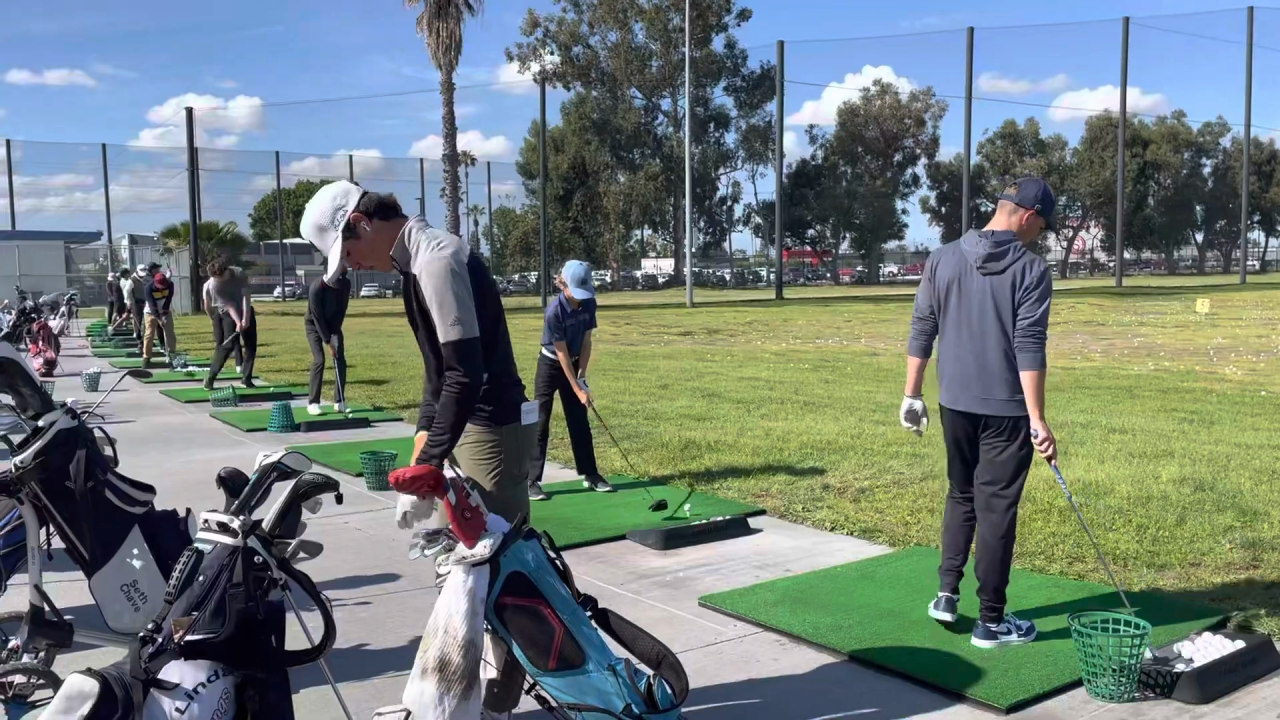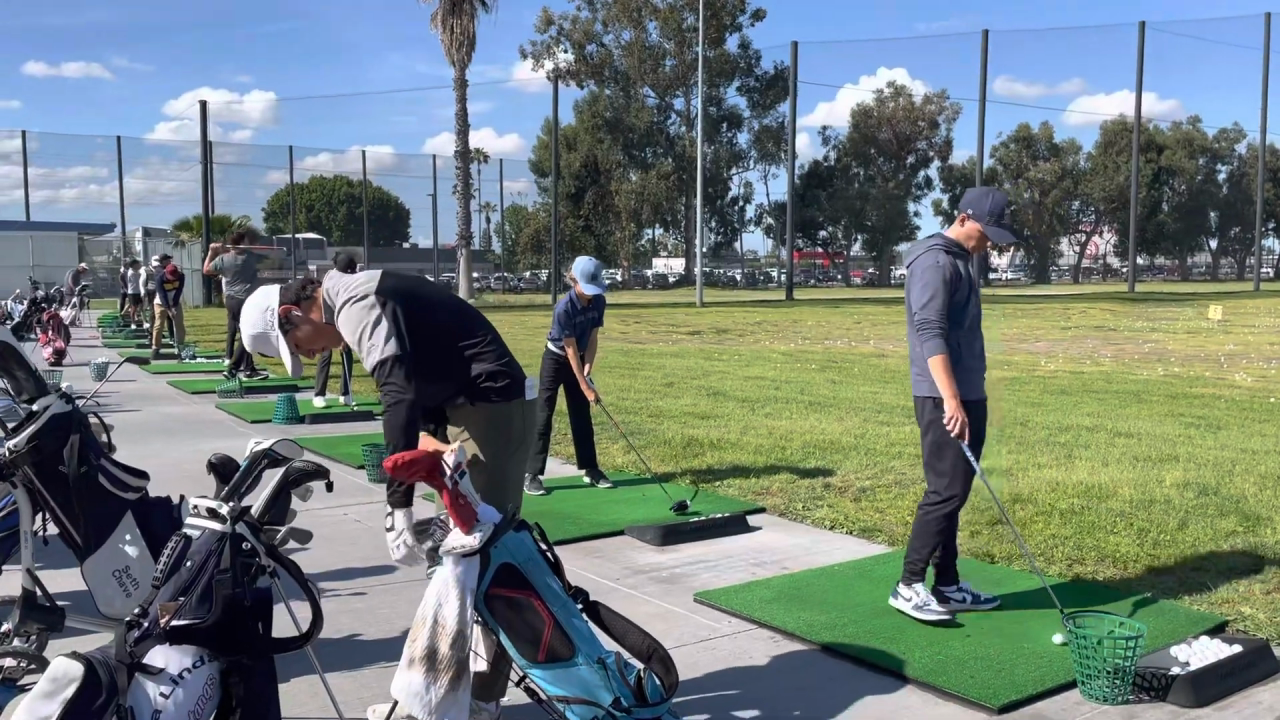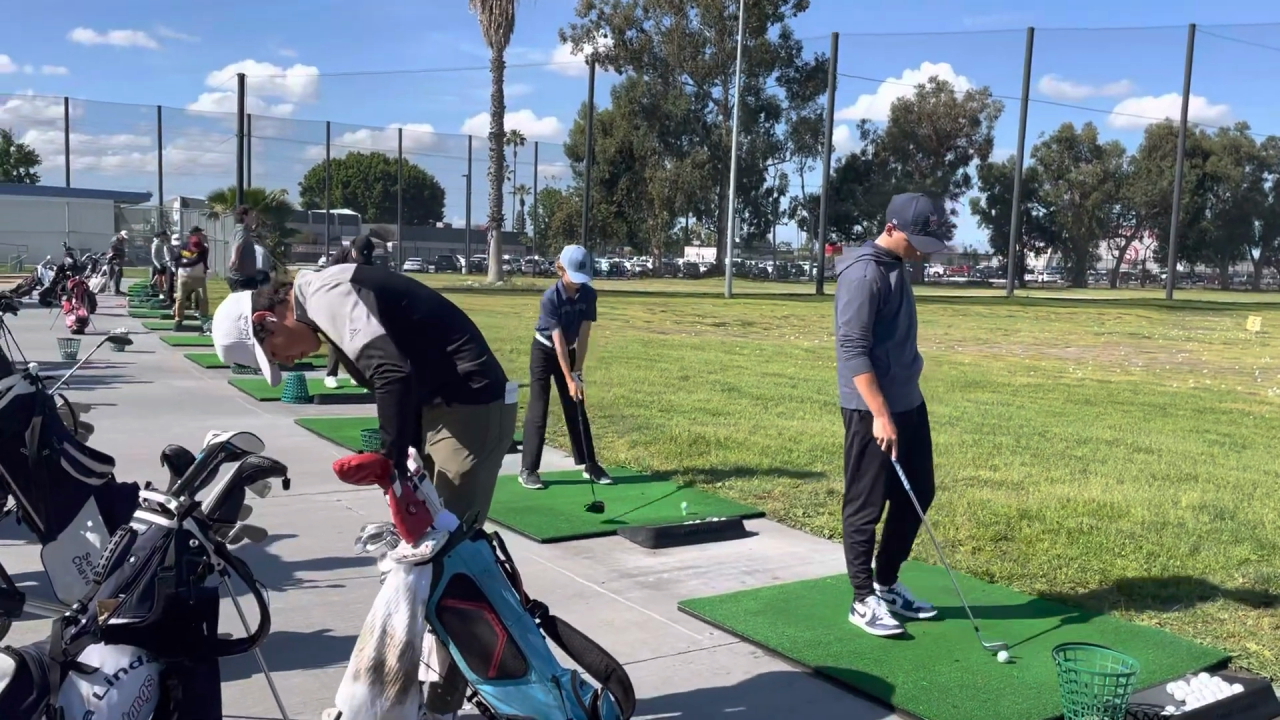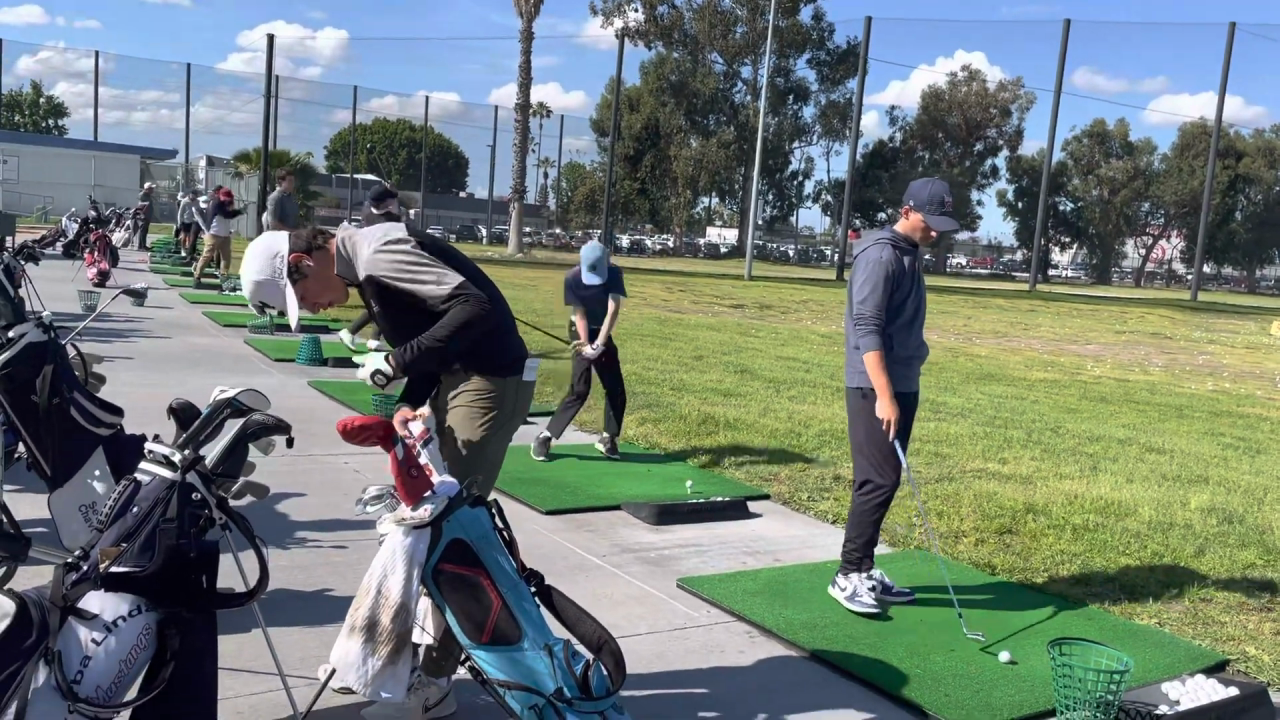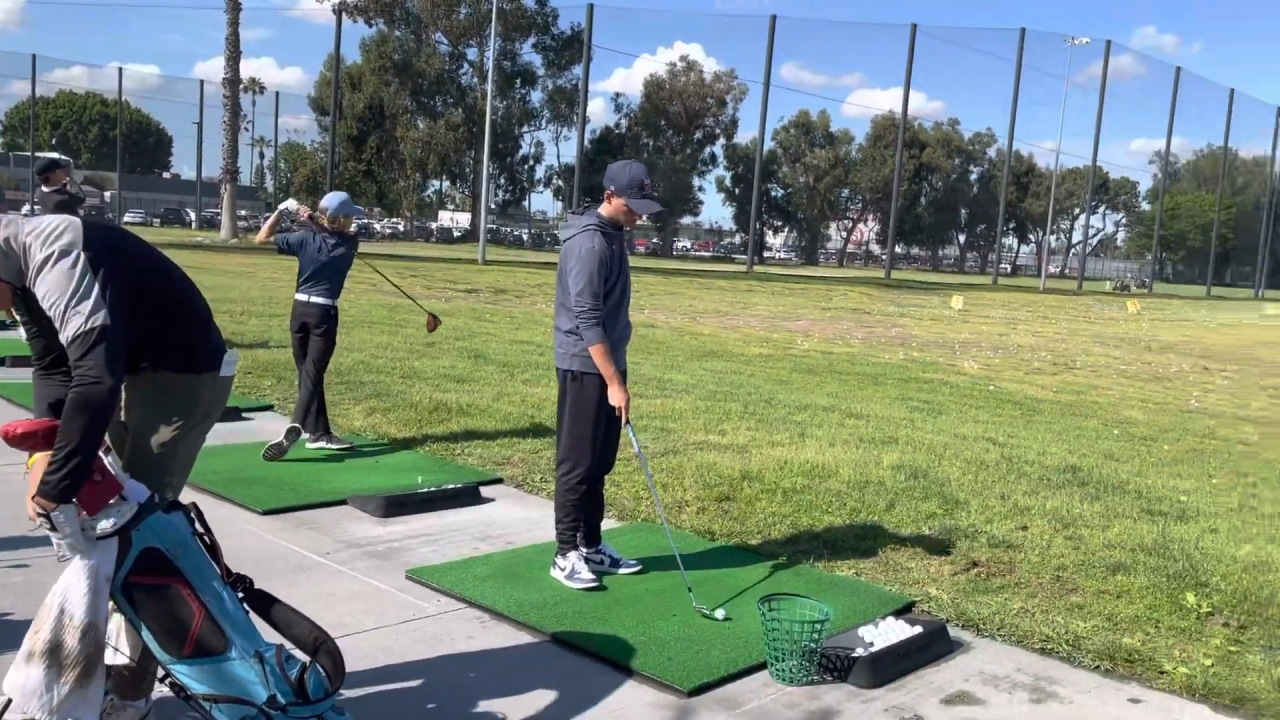
dt=1s
person 1, frame 1
left shoulder: (437, 256)
right shoulder: (417, 259)
left elbow: (463, 371)
left wrist: (428, 466)
right wrist: (425, 436)
left hip: (494, 426)
right hip: (470, 425)
person 1, frame 2
left shoulder: (354, 303)
right shoulder: (359, 297)
left elbow: (398, 397)
left wrist: (399, 506)
right wrist: (428, 432)
left hip: (492, 407)
right hip: (474, 405)
person 1, frame 3
left shoulder: (325, 294)
right shoulder: (329, 298)
left elbow: (393, 374)
right elbow: (406, 373)
left wrist: (394, 468)
right wrist: (407, 465)
left hip: (469, 407)
right hip: (445, 406)
person 1, frame 4
left shoulder: (377, 250)
right shoulder: (364, 264)
left elbow: (476, 307)
left wrist: (397, 363)
right wrist: (410, 403)
left hip: (489, 380)
right hip: (457, 377)
right ankle: (419, 644)
person 1, frame 5
left shoulder: (56, 251)
left elbow: (95, 379)
right elbow: (54, 363)
left wrist: (55, 493)
right wrist: (50, 450)
left hip: (181, 372)
right hip: (136, 368)
person 2, frame 1
left shoulder: (943, 258)
right shoulder: (1031, 269)
left elbow: (922, 330)
right elbow: (1029, 348)
left wrist: (911, 393)
right wrist: (1038, 418)
left hip: (955, 402)
right hip: (1008, 408)
left knee: (962, 495)
right knee: (997, 510)
left ankle: (948, 593)
right ankle: (991, 620)
person 2, frame 2
left shoulder: (960, 260)
right shoulder: (935, 262)
right elbow: (930, 335)
right wrist: (950, 400)
left hip: (966, 393)
right hip: (943, 397)
left knee: (950, 489)
right knee: (948, 489)
left ankle: (947, 584)
right ankle: (909, 585)
person 2, frame 3
left shoulder: (897, 266)
right shoulder: (863, 274)
right elbow: (852, 351)
right wrist: (880, 415)
left hip: (908, 401)
right hip: (870, 408)
left knee: (917, 493)
right knee: (866, 504)
left ankle: (887, 584)
right ankle: (863, 599)
person 2, frame 4
left shoulder: (911, 254)
right shoulder: (880, 256)
right elbow: (867, 329)
right wrist: (883, 395)
left hip: (903, 384)
right hip: (876, 386)
left knee: (880, 479)
right knee: (879, 479)
left ankle: (864, 569)
right ankle: (847, 575)
person 2, frame 5
left shoulder: (612, 234)
right shoulder: (589, 243)
right elbow: (587, 320)
right wrist: (613, 382)
left hip: (606, 362)
right hip: (585, 367)
left knee: (600, 463)
right knee: (578, 463)
left ankle: (591, 546)
right ankle: (566, 555)
person 3, frame 1
left shoulder: (589, 304)
right shoulder: (554, 311)
left elbow: (586, 342)
right elbow: (561, 352)
left wrist: (582, 377)
right wrist: (577, 388)
left hip: (573, 364)
right hip: (551, 365)
left knee: (579, 420)
right knee: (541, 421)
left ankle: (590, 474)
right ankle: (531, 480)
person 3, frame 2
left shoulder: (598, 302)
right shoulder: (564, 308)
left elbow: (592, 339)
right elbow: (570, 349)
left wrist: (587, 372)
right wrist: (585, 386)
left hip: (578, 360)
right hip: (556, 360)
left knee: (582, 416)
right knee: (544, 415)
left ankle: (590, 469)
right ankle: (531, 474)
person 3, frame 3
left shoulder: (588, 294)
right shoulder: (551, 297)
left elbow: (582, 336)
right elbow: (558, 340)
left wrist: (578, 373)
right wrist: (568, 379)
left hip: (568, 352)
right hip: (544, 351)
left knee: (576, 409)
right knee: (538, 409)
left ankle: (589, 465)
right ankle: (528, 469)
person 3, frame 4
left shoulder: (614, 273)
right shoulder: (572, 278)
left elbow: (613, 311)
right elbow: (580, 315)
left wrist: (599, 343)
right wrist: (585, 343)
left hip: (602, 335)
right hip: (582, 332)
left knee: (616, 390)
right knee: (580, 390)
left ankle: (608, 438)
right ankle: (546, 436)
person 3, frame 5
left shoulder: (305, 238)
right shoulder: (350, 244)
left elbow: (261, 239)
left wrist: (282, 210)
right wrist: (311, 216)
left hip: (300, 309)
right hip: (325, 313)
left knee: (308, 373)
right knee: (312, 374)
left ankle: (318, 431)
right ankle: (296, 427)
